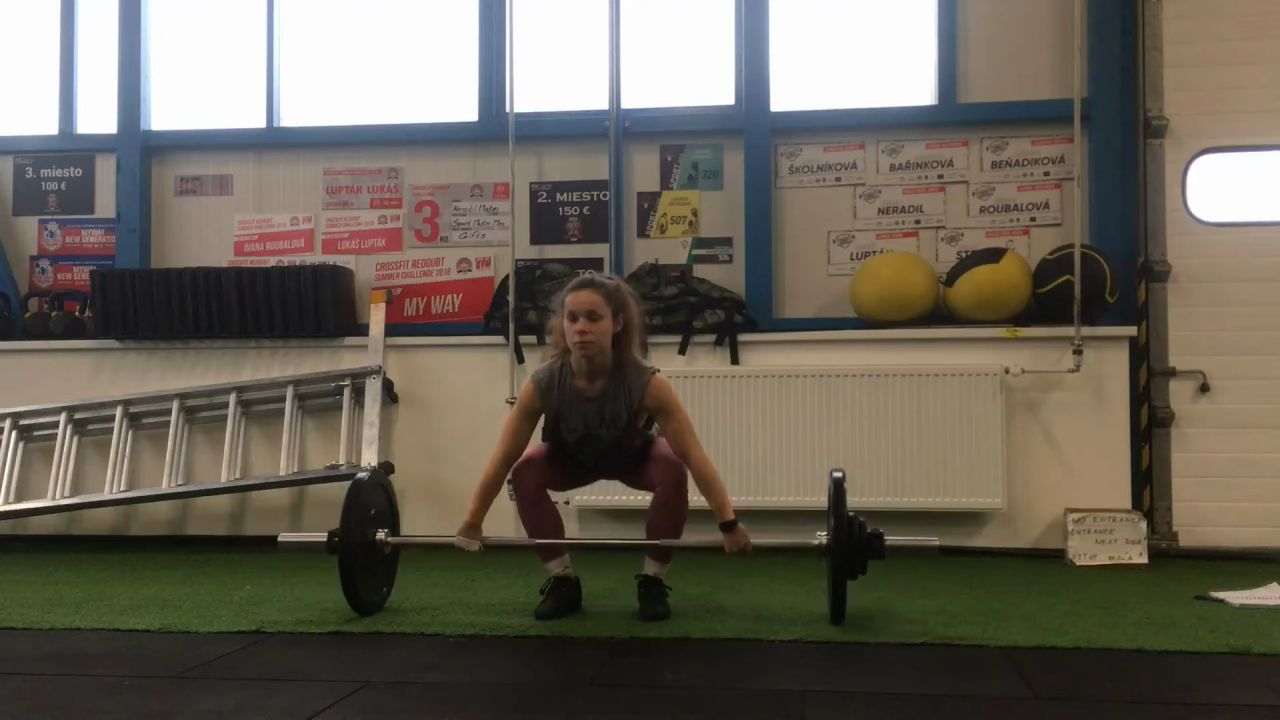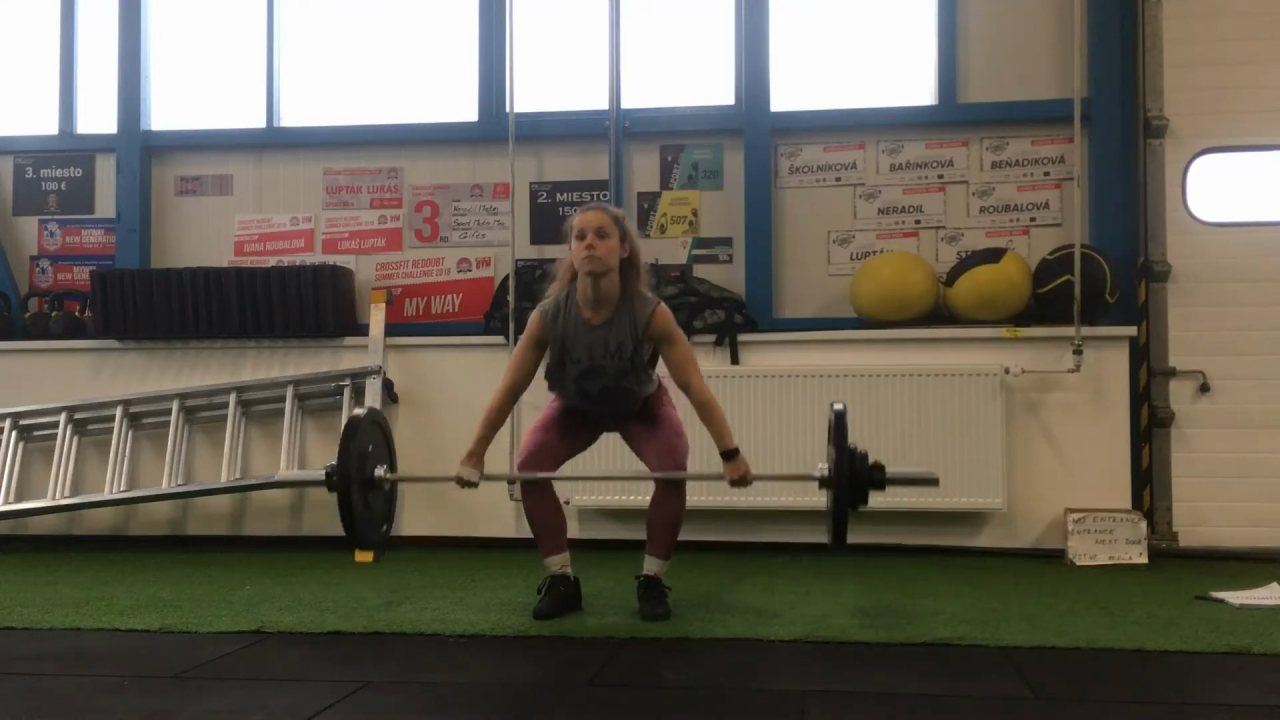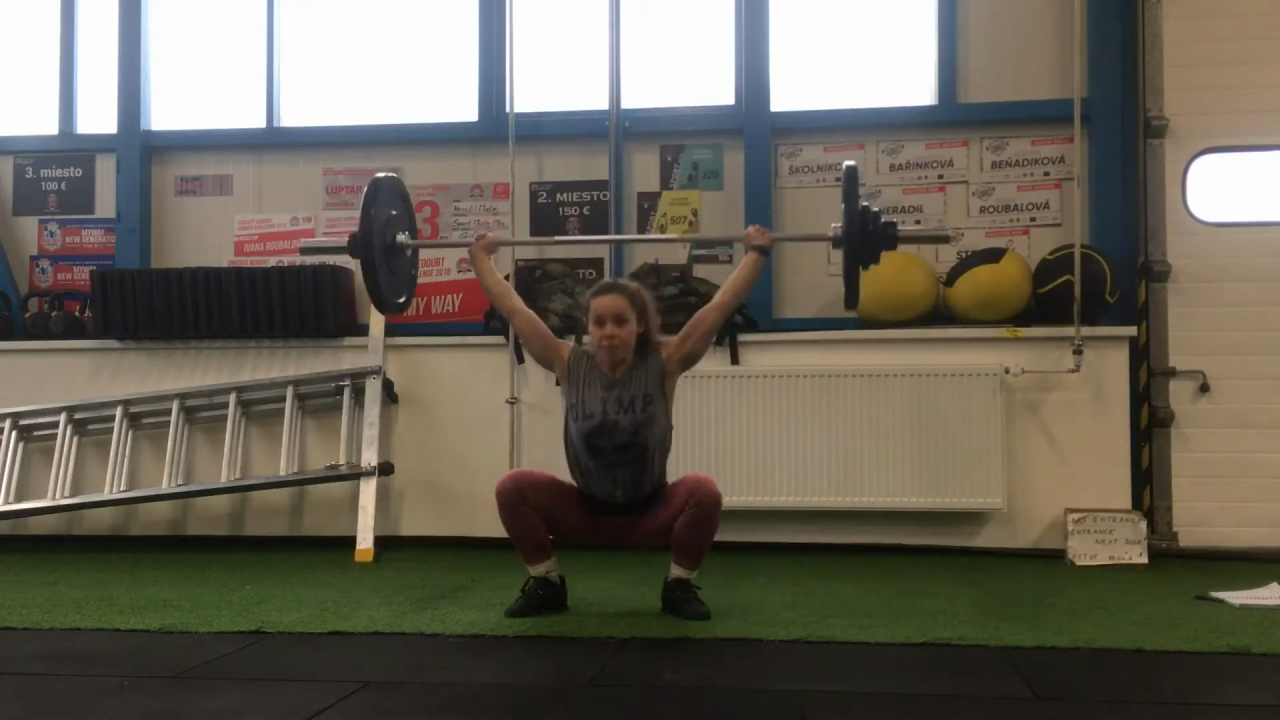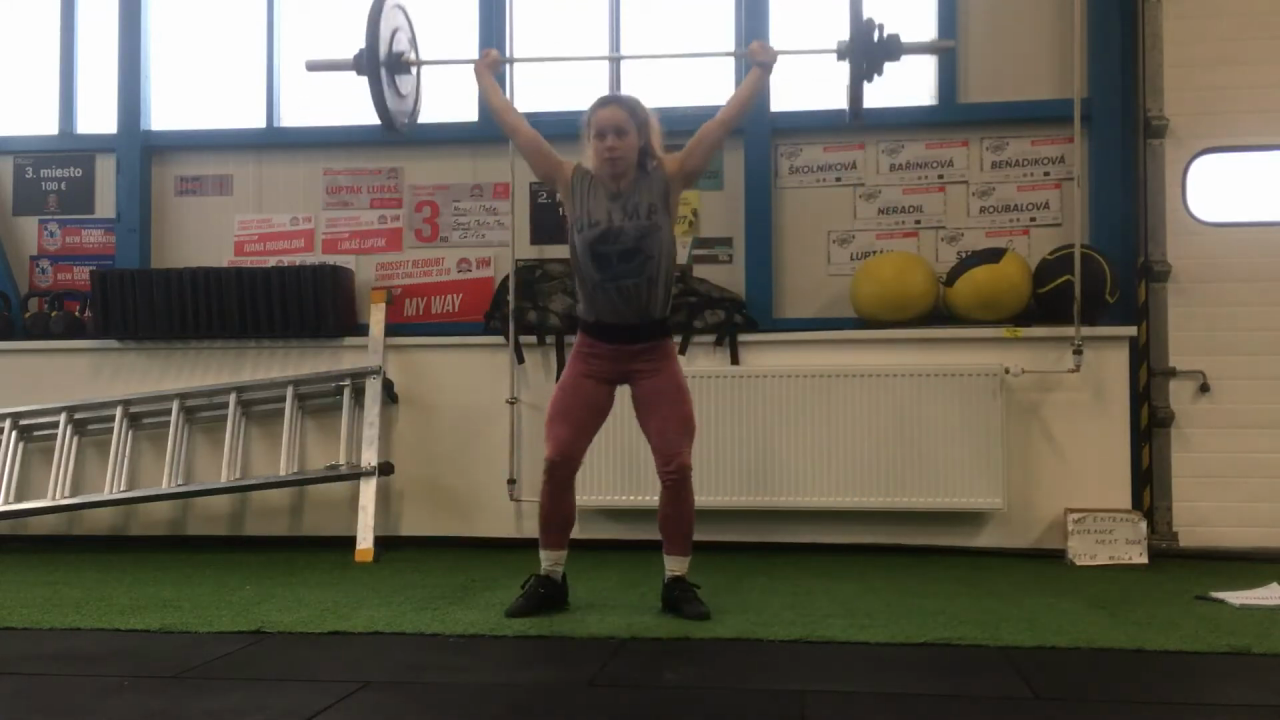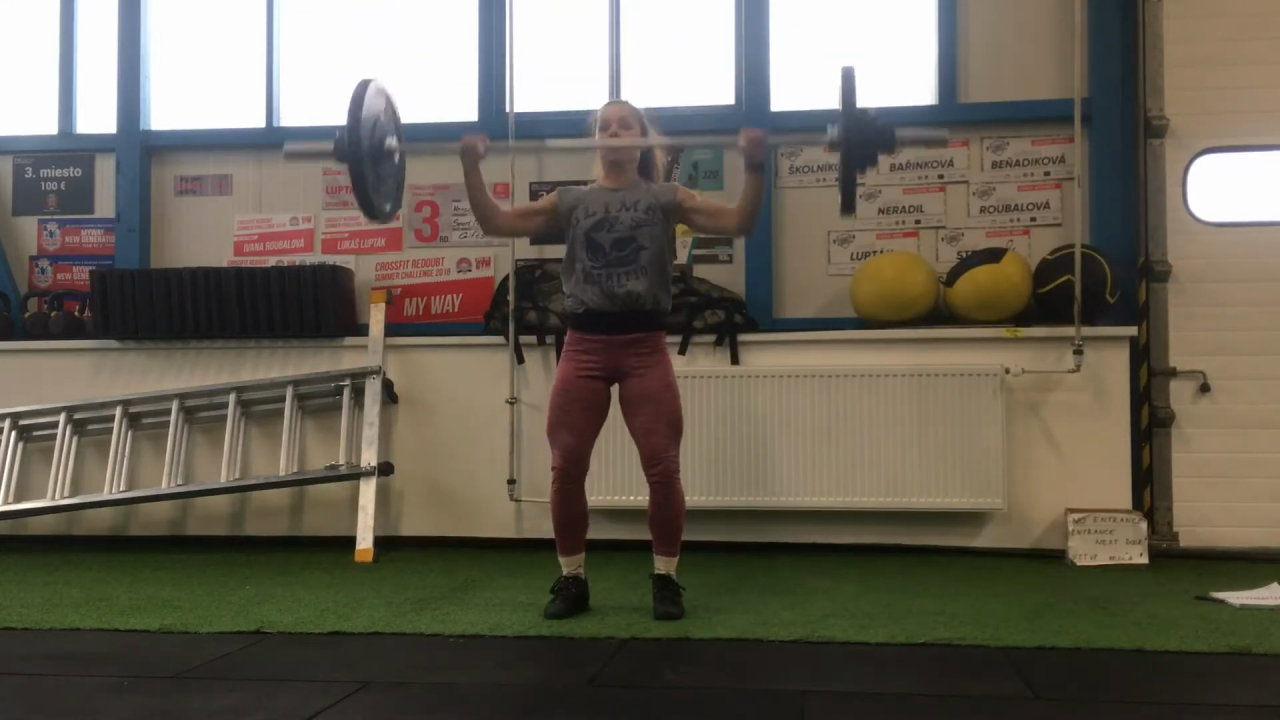
dt=1s
person 1, frame 1
left shoulder: (646, 382)
right shoulder: (542, 383)
left elbow: (692, 455)
right elbow: (503, 459)
left wrist: (729, 524)
right wrist: (472, 523)
left hip: (635, 454)
right hip: (572, 457)
left knee: (672, 473)
right knee: (525, 474)
left ankle: (652, 581)
right ankle: (562, 580)
person 1, frame 2
left shoulder: (649, 312)
right shoulder: (549, 314)
left elbow: (694, 385)
right elbow: (511, 387)
left wrist: (730, 454)
right wrist: (476, 453)
left hip: (641, 405)
right hip: (577, 405)
left knee: (672, 469)
right knee: (530, 466)
left ankle: (652, 581)
right ankle: (561, 580)
person 1, frame 3
left shoulder: (663, 364)
right shoulder: (569, 364)
left elbow: (718, 308)
right elbow: (514, 309)
left wrist: (757, 252)
right wrist: (480, 257)
left hip: (650, 512)
right hip: (586, 511)
left knee: (704, 492)
right knee: (511, 487)
left ankle: (679, 585)
right ankle: (546, 582)
person 1, frame 4
left shoulder: (665, 182)
right shoulder: (573, 184)
left elbow: (723, 123)
right elbow: (516, 128)
left wrist: (761, 70)
right wrist: (485, 75)
left hip: (652, 347)
right hip: (593, 348)
left knee: (675, 468)
right knee: (558, 463)
left ankle: (677, 582)
right ankle: (547, 578)
person 1, frame 5
left shoulder: (665, 196)
right shoulder: (570, 199)
left elbow: (737, 223)
right elbow: (497, 224)
left wrist: (753, 170)
right wrist: (472, 169)
left hip: (645, 344)
right hip: (584, 343)
left knee: (662, 469)
right knee: (566, 468)
left ankle: (665, 580)
right ankle: (572, 579)
